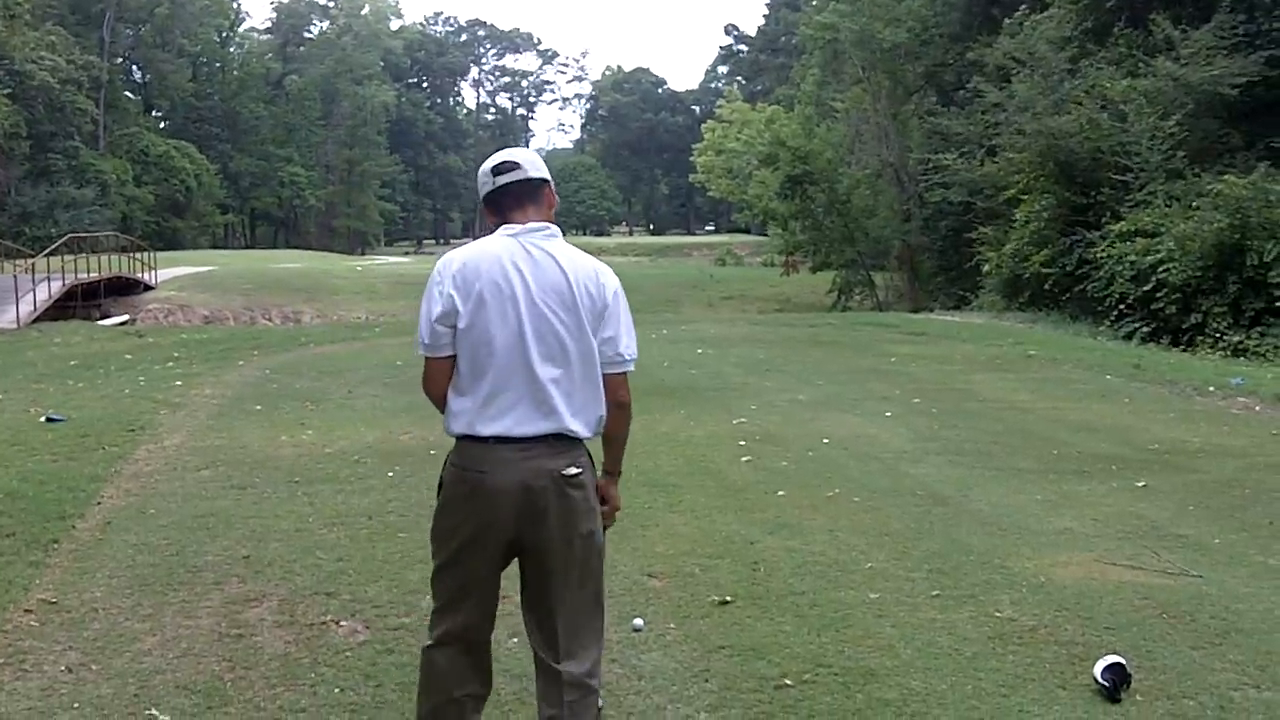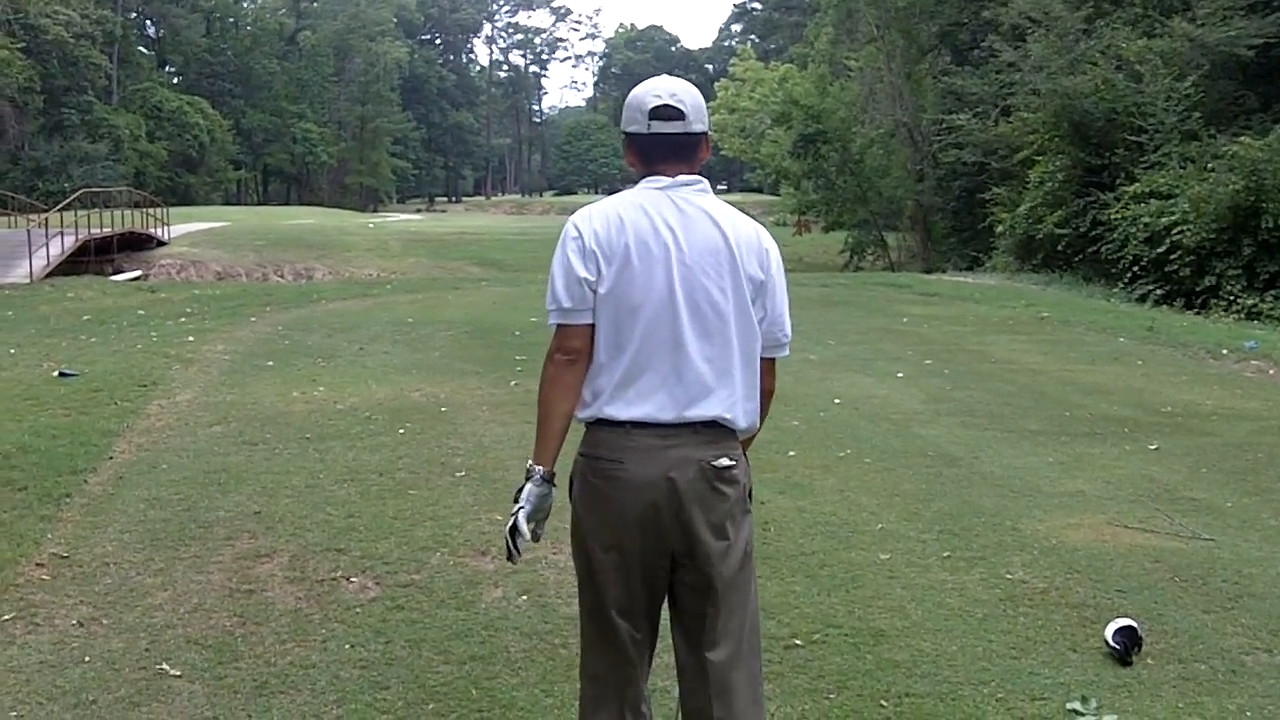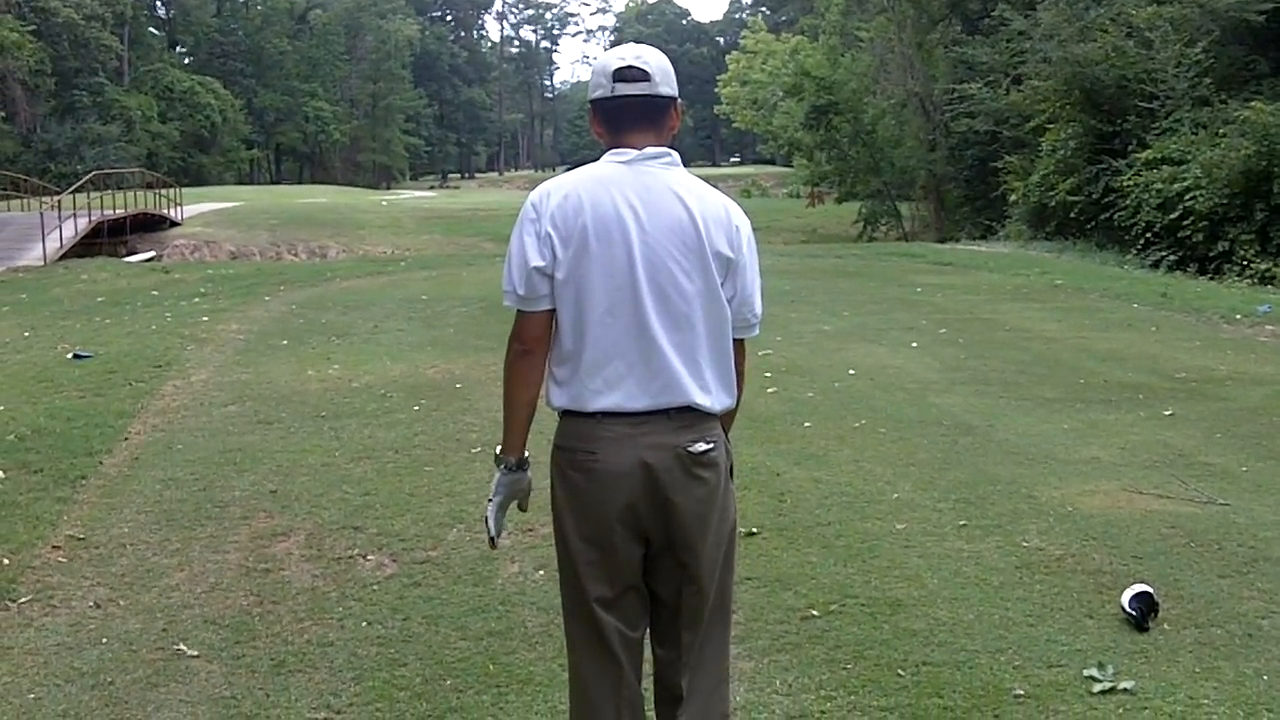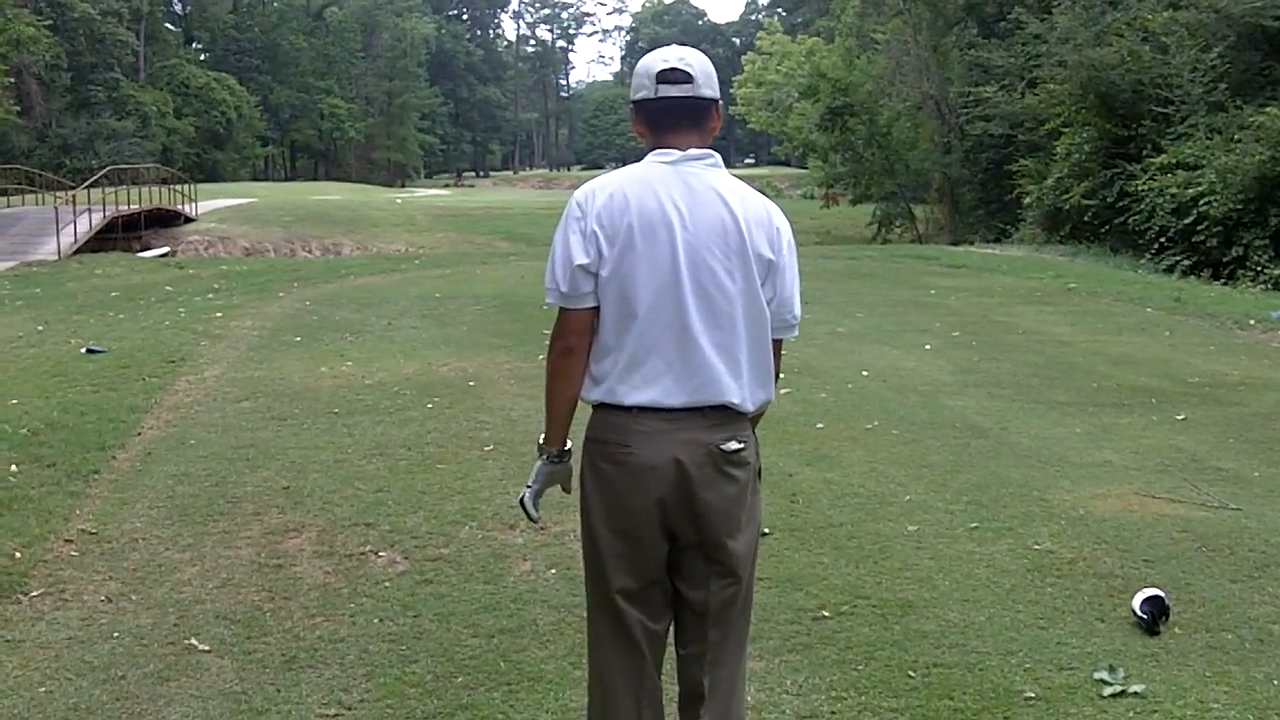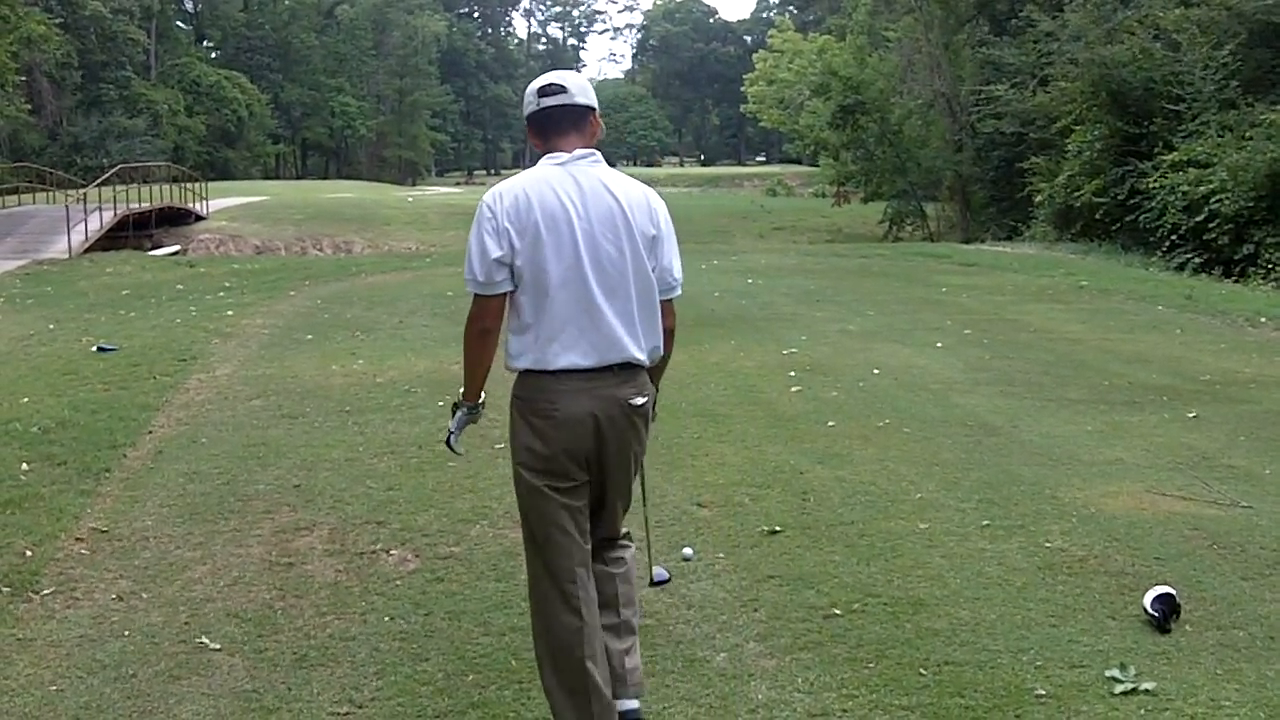
dt=1s
person 1, frame 1
left shoulder: (456, 267)
right shoulder: (594, 275)
left elbow: (436, 383)
right elbow: (618, 396)
right wrist: (610, 475)
left hip: (476, 470)
right hip: (563, 472)
left knee: (457, 632)
right knee: (571, 647)
person 1, frame 2
left shoulder: (594, 226)
right shoulder: (752, 238)
left elbow: (569, 355)
right elbow: (763, 375)
left wrist: (540, 471)
left hip: (616, 460)
right hip: (712, 464)
left knee: (616, 652)
right knee: (724, 657)
person 1, frame 3
left shoulder: (553, 203)
right shoulder: (722, 213)
left elbow: (529, 342)
right elbow: (735, 352)
left wrist: (511, 457)
left hip: (592, 449)
right hip: (692, 448)
left knee: (603, 643)
right knee: (693, 643)
person 1, frame 4
left shoulder: (599, 201)
right shoulder: (762, 214)
left elbow: (571, 341)
right elbow: (770, 351)
left wrist: (553, 448)
left hip: (622, 444)
right hip: (722, 447)
left knee: (625, 641)
right knee: (715, 644)
person 1, frame 5
left shoulder: (507, 200)
right shoulder: (642, 198)
left elbow: (487, 318)
right elbow: (666, 318)
left wrist: (470, 399)
left hip: (547, 400)
right hip: (626, 395)
left knee: (560, 572)
right knee: (610, 543)
